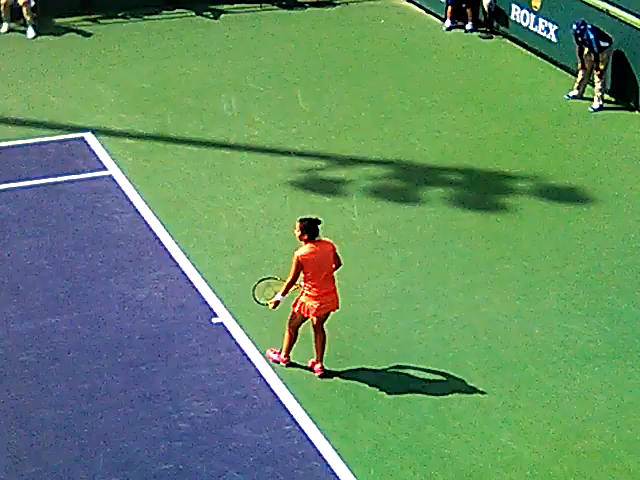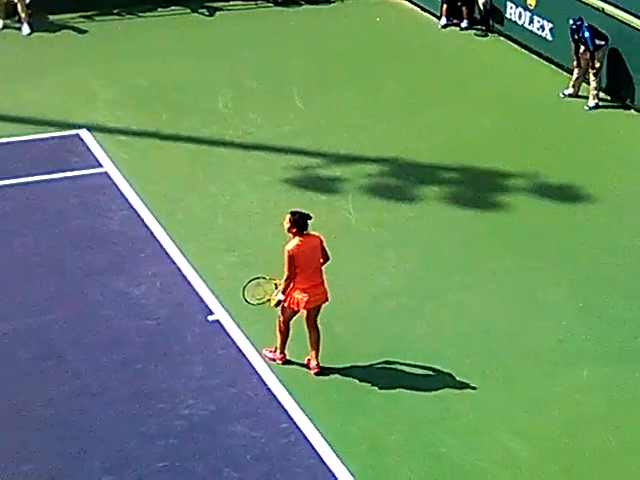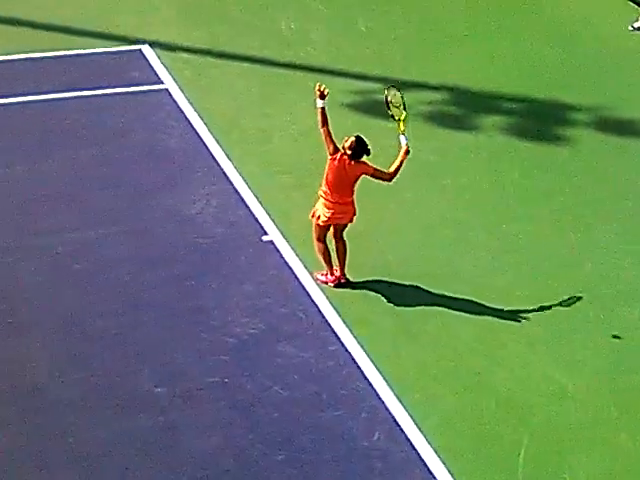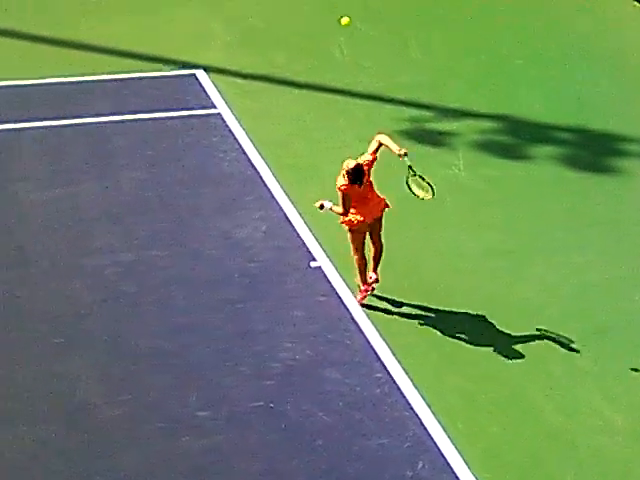
dt=0.7s
person 1, frame 1
left shoulder: (300, 254)
right shoulder: (329, 245)
left elbow: (291, 280)
right elbow: (338, 264)
left wrist: (279, 297)
left hip: (311, 299)
right hip: (330, 297)
left knee: (292, 326)
right knee: (318, 327)
left ankle: (283, 356)
right ankle: (318, 364)
person 1, frame 2
left shoulder: (291, 248)
right shoulder: (316, 238)
left elbow: (288, 277)
right elbow: (325, 259)
left wrist: (280, 295)
left hip: (300, 292)
right hip: (318, 290)
left knee: (283, 320)
right knee: (312, 324)
left ankle: (279, 353)
right ankle: (314, 361)
person 1, frame 3
left shoulder: (335, 157)
right shoulder: (360, 167)
left elbow: (324, 128)
right elbow: (388, 176)
left wrist: (320, 102)
right wrist: (402, 156)
left hip: (327, 208)
right hip: (346, 209)
left knee: (319, 238)
right knee: (338, 236)
left ankle: (331, 275)
right ankle: (341, 273)
person 1, frame 4
left shoulder: (344, 187)
right shoulder: (365, 163)
left elbow: (344, 211)
right elbow: (379, 138)
left wrist: (327, 205)
right wrist: (396, 148)
left hip: (359, 216)
right hip: (376, 208)
left knee: (358, 251)
right knee: (376, 240)
left ankle: (364, 289)
right ankle: (373, 275)
